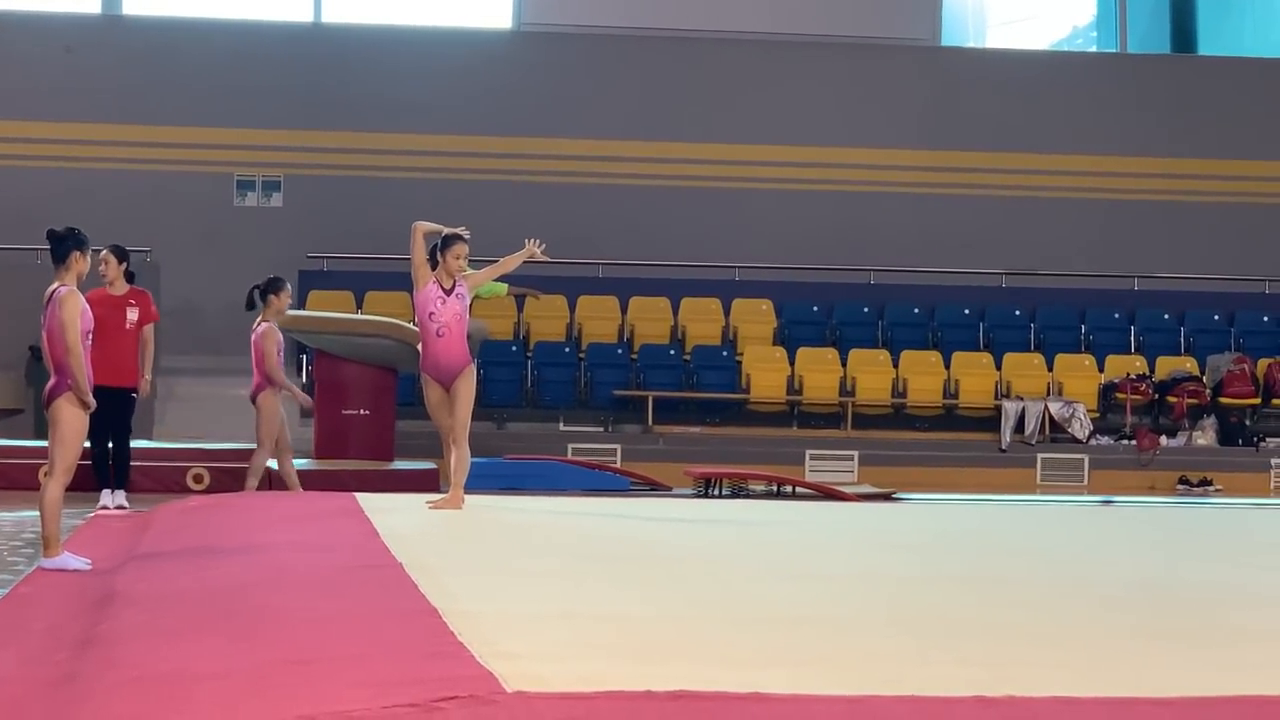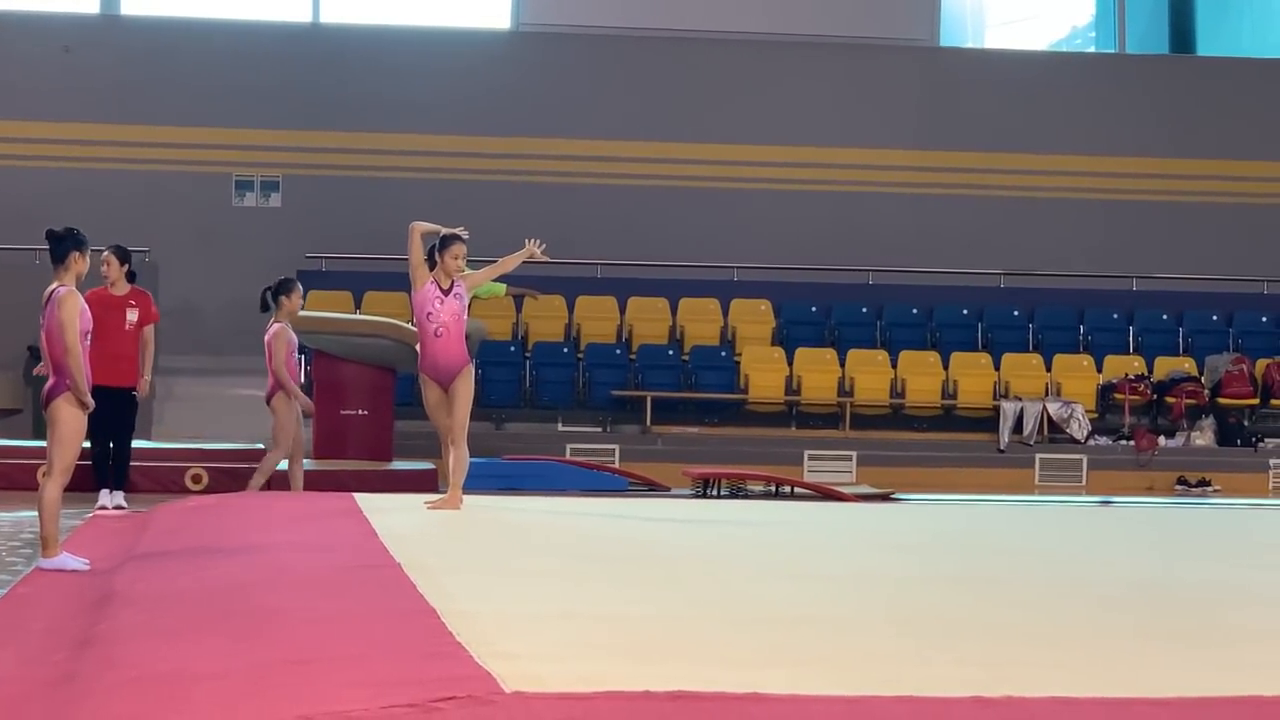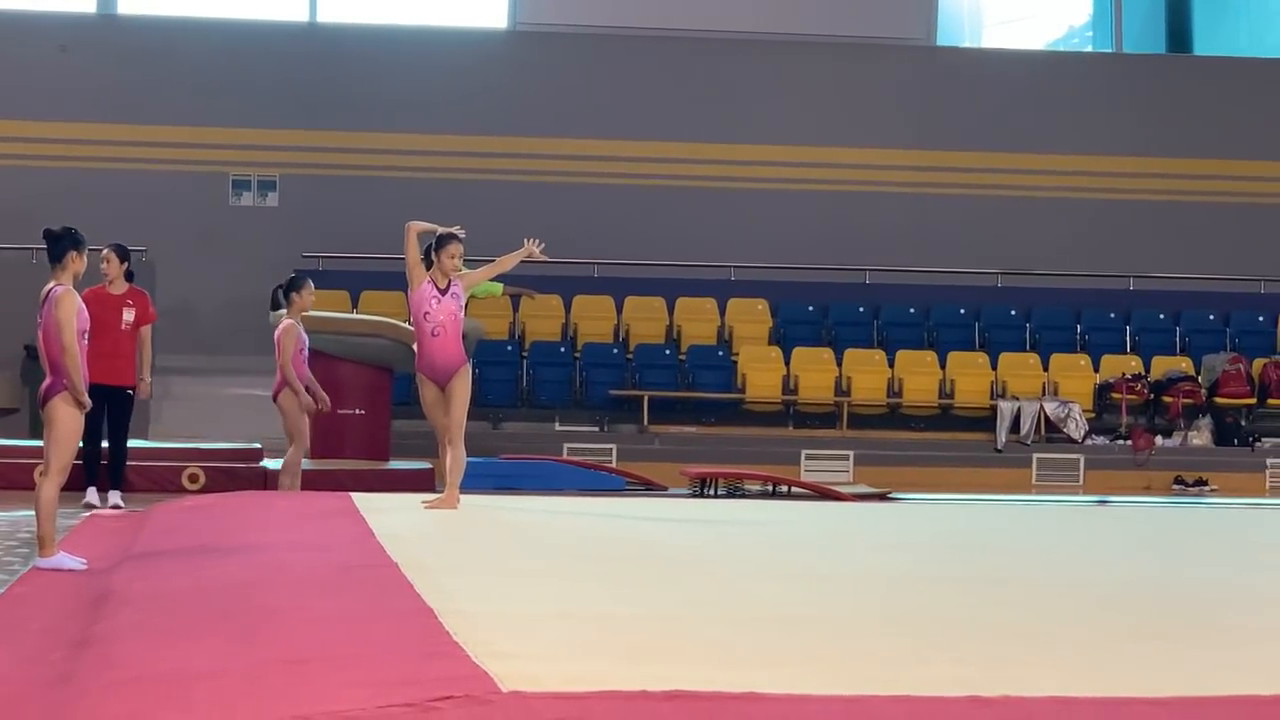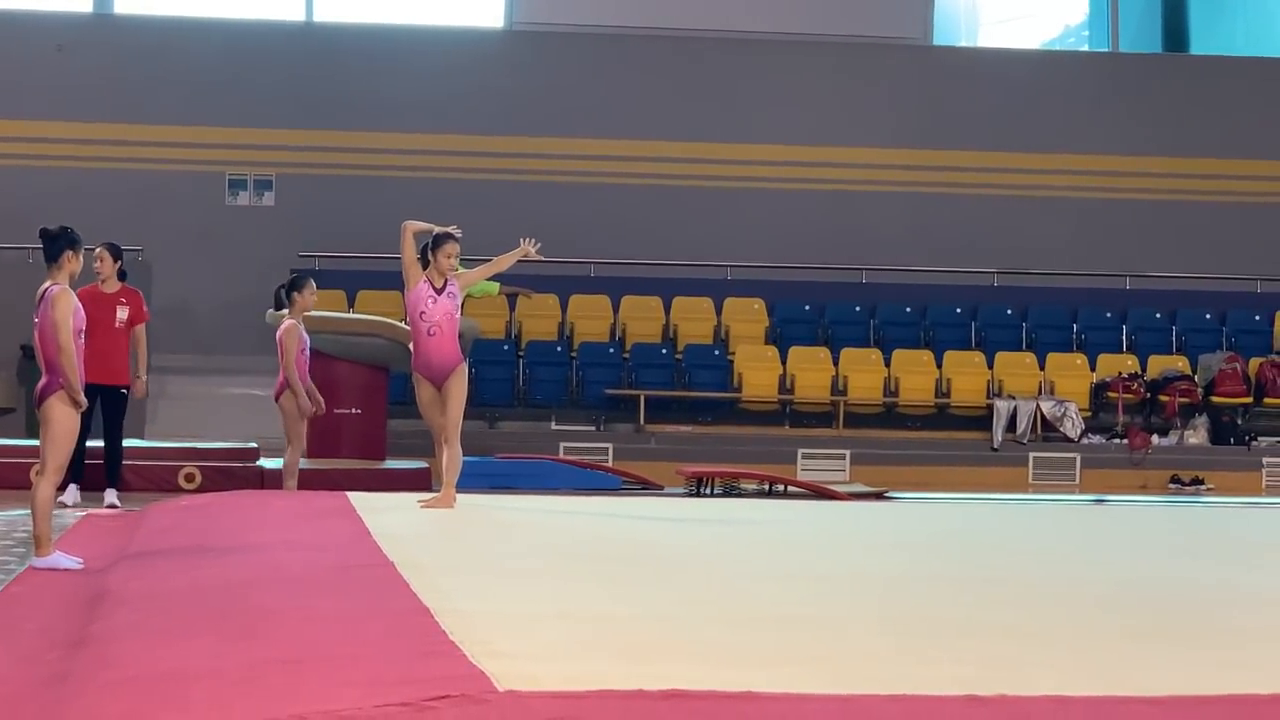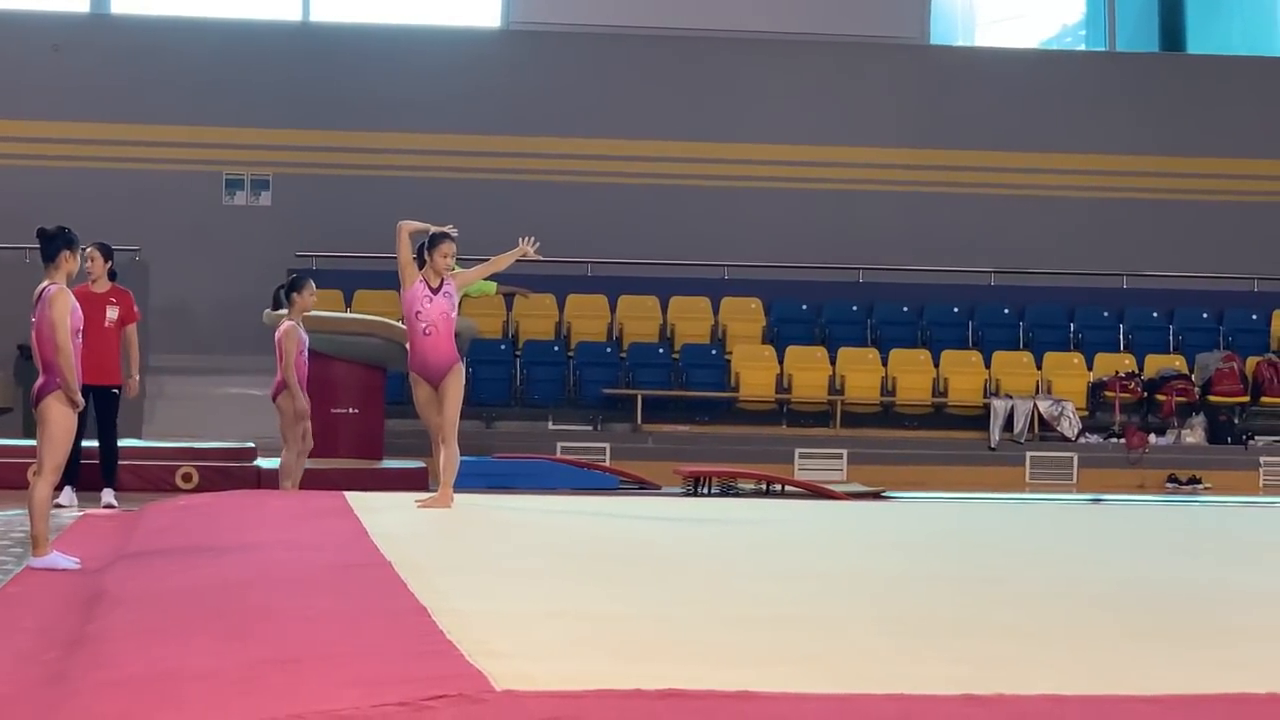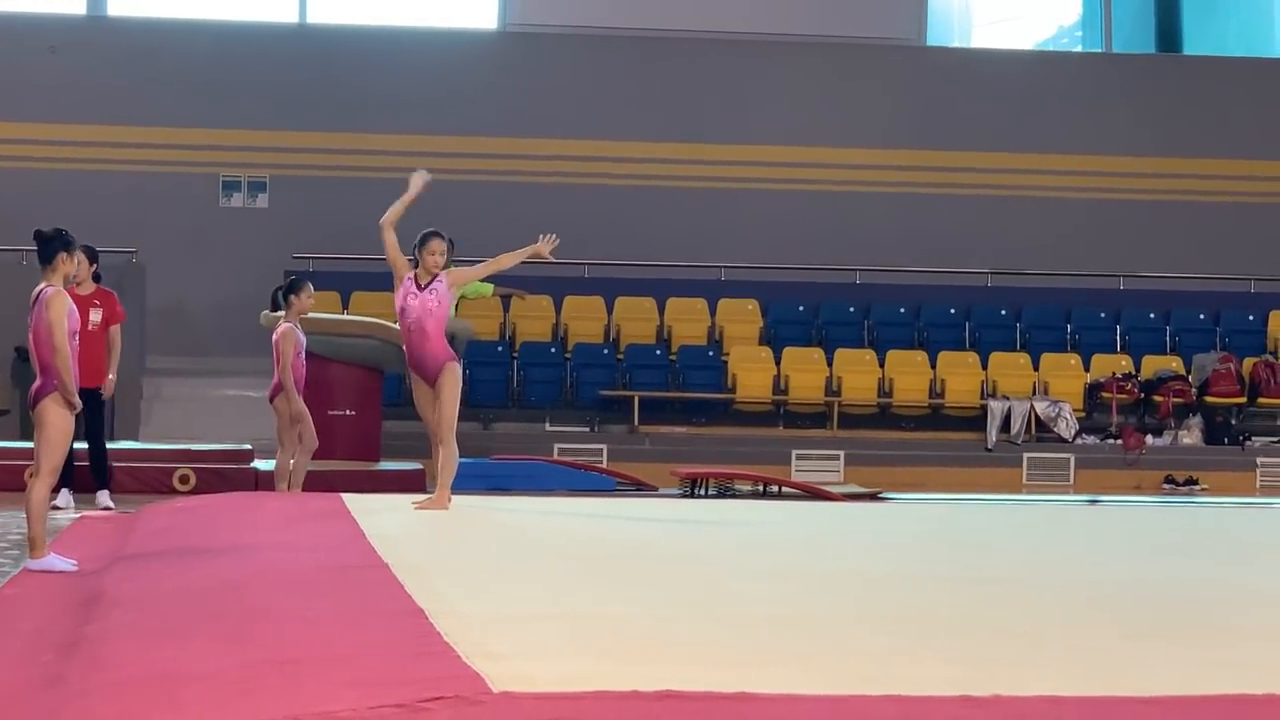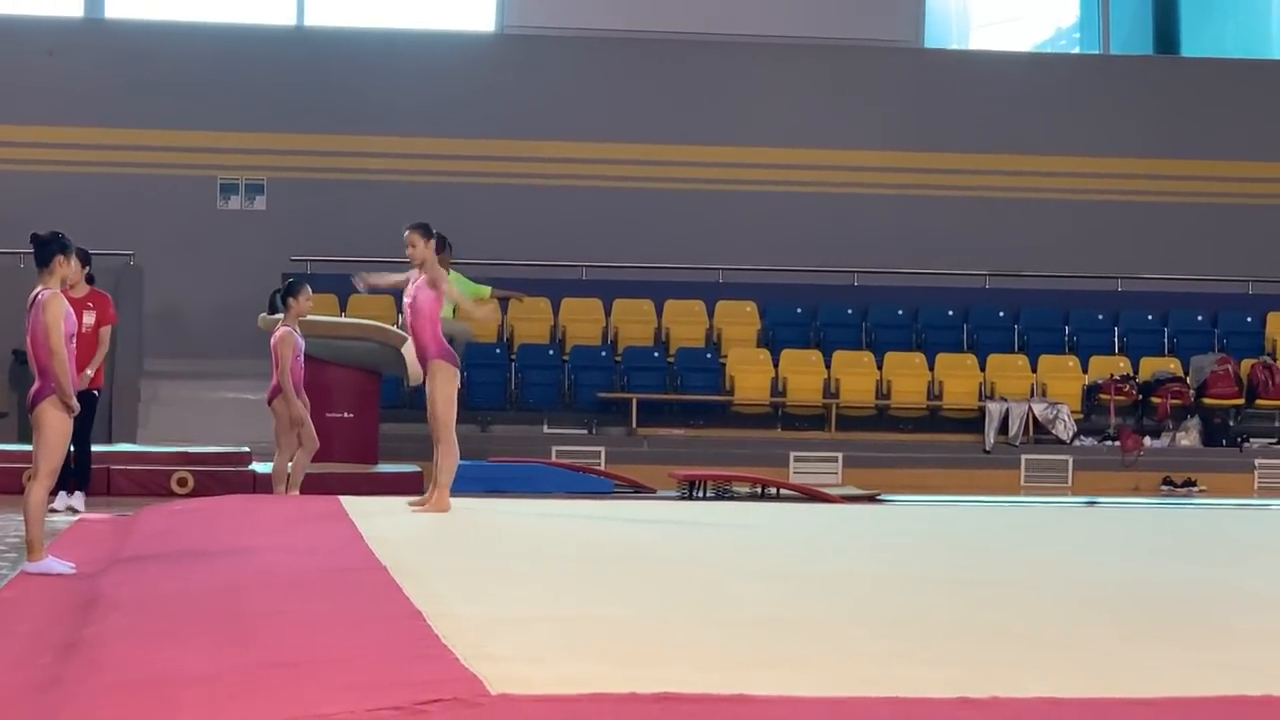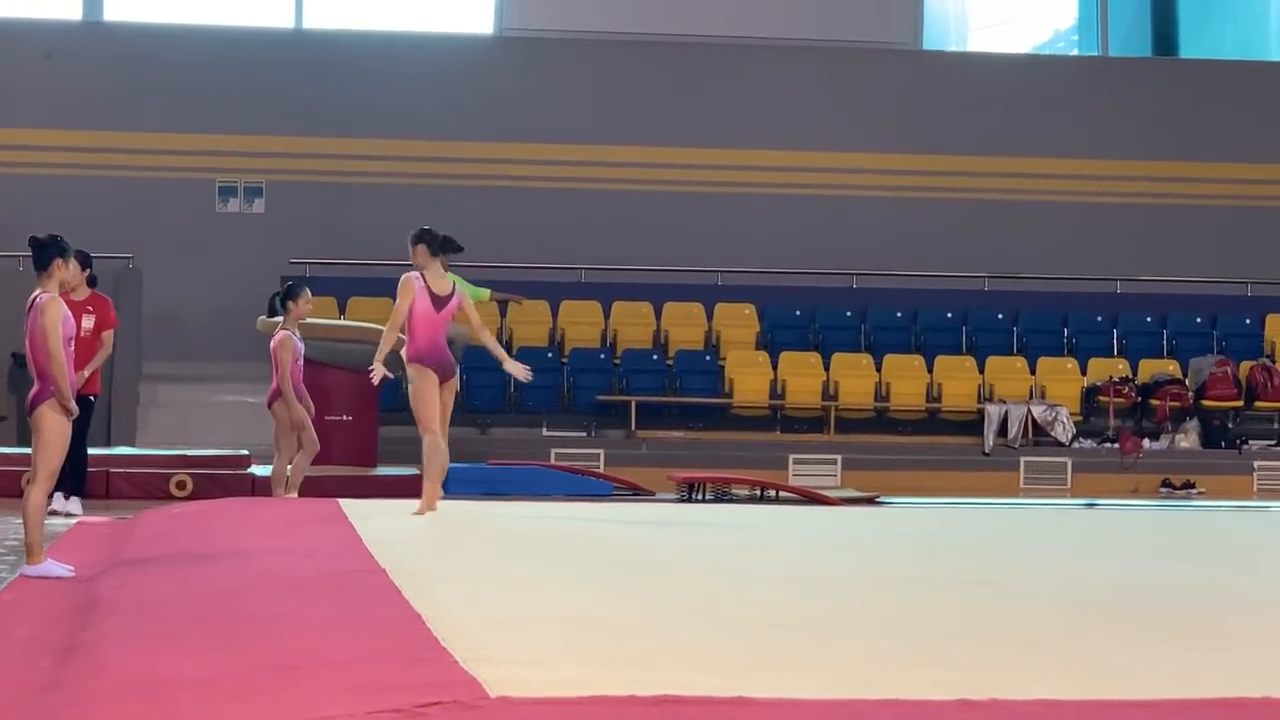
dt=0.2s
person 1, frame 1
left shoulder: (52, 294)
right shoulder: (70, 295)
left elbow: (49, 345)
right elbow: (73, 349)
right wrist: (85, 394)
left hip: (59, 391)
right hip: (69, 394)
left knee: (57, 475)
right knee: (59, 476)
left ankle: (54, 549)
right ankle: (51, 552)
person 1, frame 2
left shoulder: (51, 294)
right shoulder: (70, 296)
left elbow: (48, 345)
right elbow: (72, 349)
right wrist: (84, 395)
left hip: (57, 391)
right hip: (68, 394)
left knee: (56, 476)
right knee: (58, 476)
left ankle: (52, 549)
right ankle: (50, 552)
person 1, frame 3
left shoulder: (48, 293)
right shoulder: (67, 295)
left elbow: (45, 344)
right elbow: (69, 349)
right wrist: (81, 394)
left hip: (54, 391)
right hip: (65, 394)
left knee: (52, 475)
right knee: (54, 475)
left ankle: (49, 549)
right ankle: (47, 552)
person 1, frame 4
left shoulder: (45, 293)
right shoulder: (63, 294)
left elbow: (42, 343)
right elbow: (65, 348)
right wrist: (77, 394)
left hip: (50, 390)
right hip: (61, 393)
left knee: (48, 474)
right knee: (50, 475)
left ankle: (46, 548)
right ankle: (43, 552)
person 1, frame 5
left shoulder: (42, 292)
right shoulder: (60, 294)
left elbow: (39, 343)
right elbow: (62, 347)
right wrist: (74, 393)
left hip: (47, 390)
right hip: (58, 393)
left knee: (45, 474)
right knee: (48, 475)
left ankle: (42, 548)
right ankle: (40, 552)
person 1, frame 6
left shoulder: (39, 294)
right shoulder: (57, 296)
left elbow: (37, 345)
right elbow: (60, 349)
right wrist: (72, 395)
left hip: (45, 391)
right hip: (55, 395)
left knee: (42, 476)
right knee: (45, 476)
left ankle: (40, 550)
right ankle: (38, 554)
person 1, frame 7
left shoulder: (37, 297)
right shoulder: (54, 299)
left elbow: (34, 348)
right elbow: (57, 352)
right wrist: (69, 397)
left hip: (43, 394)
right hip: (53, 398)
left knee: (41, 479)
right knee: (43, 479)
left ankle: (38, 553)
right ankle: (35, 556)
person 1, frame 8
left shoulder: (35, 300)
right shoulder: (52, 302)
left elbow: (34, 351)
right elbow: (55, 355)
right wrist: (68, 400)
left hip: (42, 398)
right hip: (52, 401)
left knee: (39, 482)
right knee: (42, 482)
left ankle: (36, 556)
right ankle: (34, 559)
person 2, frame 1
left shoulder: (466, 284)
right shoulder: (424, 280)
left elbow: (501, 267)
right elbow: (418, 228)
left wrist: (527, 253)
right wrist: (446, 230)
left hip: (461, 368)
right hip: (431, 371)
left knee: (459, 435)
right knee: (446, 437)
left ankle: (456, 494)
right ankle: (452, 492)
person 2, frame 2
left shoulder: (464, 284)
right shoulder: (422, 280)
left elbow: (500, 267)
right elbow: (415, 229)
left wrist: (527, 253)
right wrist: (444, 231)
left hip: (460, 368)
right hip: (430, 371)
left knee: (457, 436)
right knee: (445, 437)
left ankle: (454, 495)
right ankle: (450, 492)
person 2, frame 3
left shoulder: (461, 283)
right shoulder: (418, 279)
left elbow: (498, 266)
right elbow: (411, 228)
left wrist: (526, 252)
right wrist: (439, 230)
left hip: (456, 368)
right hip: (427, 370)
left knee: (455, 435)
right knee: (442, 436)
left ankle: (451, 494)
right ankle: (447, 492)
person 2, frame 4
left shoulder: (458, 283)
right shoulder: (415, 279)
left elbow: (494, 266)
right elbow: (407, 228)
left wrist: (523, 251)
right wrist: (436, 229)
left hip: (453, 367)
right hip: (423, 370)
left knee: (451, 435)
right knee: (438, 436)
left ankle: (448, 493)
right ankle: (443, 491)
person 2, frame 5
left shoulder: (454, 282)
right shoulder: (410, 279)
left elbow: (491, 266)
right elbow: (402, 229)
left wrist: (520, 252)
right wrist: (432, 229)
left hip: (449, 367)
right hip: (419, 370)
left knee: (448, 434)
right knee: (436, 435)
left ankle: (445, 493)
right ankle: (441, 491)
person 2, frame 6
left shoulder: (450, 280)
right shoulder: (403, 276)
left elbow: (496, 265)
right elbow: (386, 227)
left wrist: (532, 250)
right wrist: (413, 192)
left hip: (444, 366)
right hip: (418, 370)
left knee: (446, 434)
right knee: (436, 435)
left ankle: (443, 493)
right ankle: (440, 491)
person 2, frame 7
left shoulder: (436, 274)
right shoulder: (416, 276)
left elbow: (463, 303)
right elbow: (399, 279)
right wrist: (370, 279)
left hip: (440, 360)
right hip: (434, 360)
left knee: (445, 431)
right knee: (438, 431)
left ankle: (441, 496)
right ankle: (434, 492)
person 2, frame 8
left shoulder: (410, 281)
right shoulder: (457, 287)
left elbow: (395, 325)
right elbow: (479, 328)
left wrist: (378, 361)
right wrist: (506, 360)
left hip: (421, 364)
right hip: (447, 363)
left knee: (430, 432)
right knee: (438, 434)
left ankle: (431, 494)
right ankle: (432, 495)
person 3, frame 1
left shoulder: (141, 298)
right shoulder: (92, 298)
left elbow: (148, 340)
left wrist: (146, 376)
left hip: (127, 381)
right hip: (97, 380)
left knee: (121, 438)
right knee: (98, 438)
left ankle: (120, 491)
right ankle: (105, 491)
person 3, frame 2
left shoulder: (142, 299)
right shoulder: (92, 298)
left elbow: (148, 341)
left wrist: (146, 376)
left hip: (128, 381)
right hip: (97, 380)
left knee: (122, 439)
right knee: (99, 438)
left ankle: (118, 492)
right ankle: (104, 491)
person 3, frame 3
left shoulder: (140, 298)
right shoulder: (90, 296)
left elbow: (145, 341)
left wrist: (145, 377)
left hip: (124, 380)
right hip: (92, 377)
left knee: (118, 437)
right knee: (91, 435)
left ankle: (115, 491)
right ankle: (92, 489)
person 3, frame 4
left shoulder: (133, 297)
right shoulder: (83, 295)
left elbow: (140, 339)
left wrist: (141, 375)
left hip: (117, 379)
right hip: (85, 376)
left knee: (113, 436)
right knee: (78, 433)
left ankle: (111, 491)
right ankle: (72, 487)
person 3, frame 5
left shoulder: (123, 297)
right shoulder: (74, 295)
left elbow: (131, 339)
left wrist: (134, 375)
left hip: (109, 379)
right hip: (77, 377)
left knee: (108, 436)
right knee: (72, 434)
left ankle: (108, 491)
right ankle: (68, 489)
person 3, frame 6
left shoulder: (108, 298)
left elbow: (115, 341)
left wrist: (111, 375)
left hip: (94, 381)
left knee: (95, 437)
left ankle: (104, 492)
right ankle: (64, 491)
person 3, frame 7
left shoulder: (101, 300)
left elbow: (104, 342)
left wrist: (89, 372)
left hip: (88, 382)
left knee: (81, 437)
left ankle: (79, 493)
right ankle: (62, 492)
person 3, frame 8
left shoulder: (102, 303)
left elbow: (107, 346)
left wrist: (85, 373)
left hip: (85, 386)
left knee: (77, 441)
left ankle: (75, 498)
right ankle: (58, 494)
person 4, frame 1
left shoulder: (262, 325)
right shoulder: (269, 329)
right elbow: (272, 368)
left wrist: (292, 392)
right wrist: (297, 392)
left hip: (270, 392)
right hip: (267, 393)
left knee: (284, 446)
right knee: (265, 448)
left ankle: (296, 494)
person 4, frame 2
left shoulder: (283, 328)
right shoulder: (280, 330)
right elbow: (278, 368)
left wrist: (299, 396)
right wrist: (299, 395)
left hip: (287, 394)
right hip: (282, 394)
left knee: (298, 448)
right knee: (281, 449)
right ankle: (251, 492)
person 4, frame 3
left shoulder: (295, 325)
right shoulder: (289, 326)
right elbow: (285, 364)
left wrist: (318, 391)
right wrist: (302, 394)
left hip: (295, 391)
right hip: (288, 391)
left knee: (299, 446)
right knee: (299, 445)
right ankle: (284, 493)
person 4, frame 4
left shoulder: (297, 325)
right shoulder: (291, 326)
right elbow: (288, 365)
left wrist: (315, 394)
right wrist: (302, 396)
left hip: (297, 392)
right hip: (291, 392)
left knee: (297, 447)
right knee: (296, 446)
person 4, frame 5
left shoulder: (296, 325)
right shoulder: (290, 328)
right elbow: (287, 366)
left wrist: (303, 396)
right wrist: (298, 398)
left hip: (295, 392)
right hip: (288, 392)
left knee: (305, 444)
right knee: (292, 446)
left ankle: (291, 493)
person 4, frame 6
left shoulder: (294, 327)
right shoulder: (287, 330)
right elbow: (284, 368)
right wrist: (294, 401)
left hip: (292, 394)
right hip: (285, 394)
left knee: (309, 443)
right knee: (288, 448)
left ankle: (295, 491)
person 4, frame 7
left shoulder: (293, 330)
right shoulder: (286, 333)
right elbow: (283, 372)
left wrist: (302, 398)
right wrist: (294, 404)
left hip: (291, 396)
right hip: (284, 396)
left knee: (310, 444)
right knee: (285, 451)
left ankle: (292, 491)
right ankle: (280, 497)
person 4, frame 8
left shoulder: (293, 333)
right shoulder: (285, 337)
right elbow: (283, 376)
left wrist: (306, 399)
right wrist: (294, 408)
left hip: (292, 399)
right hip: (284, 400)
left knee: (311, 446)
right knee: (285, 454)
left ankle: (291, 492)
right ankle: (279, 500)
